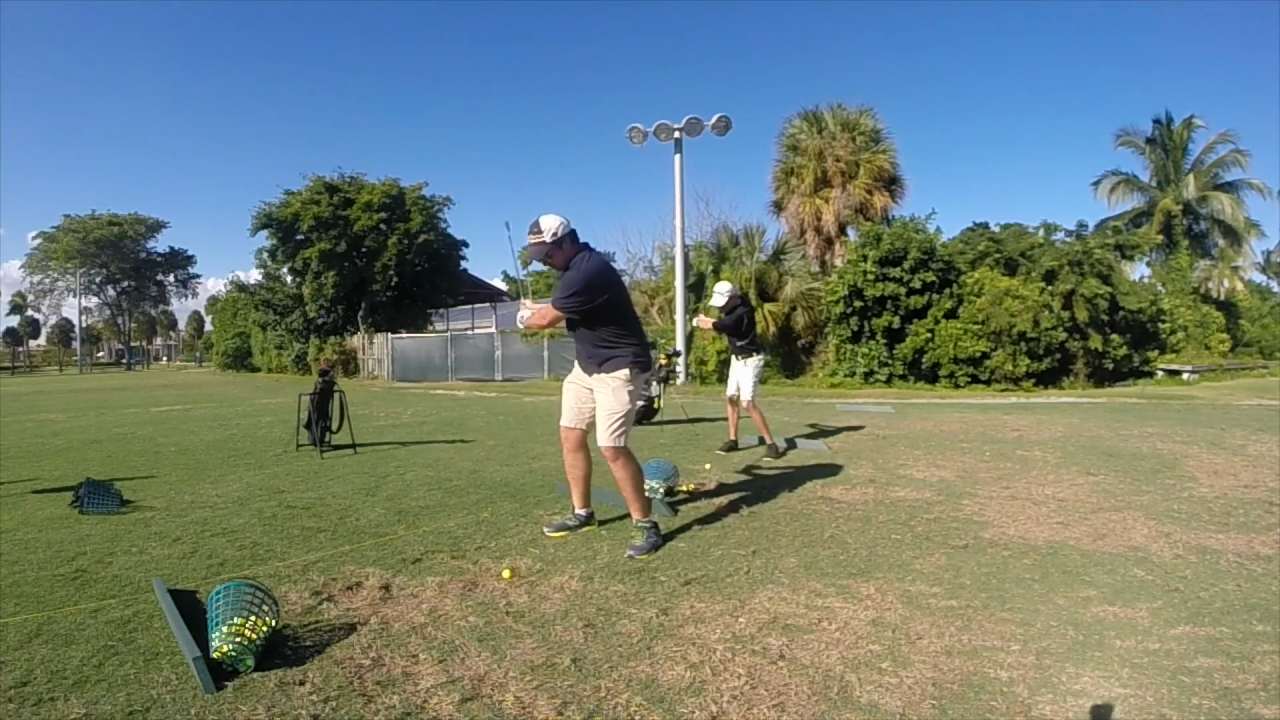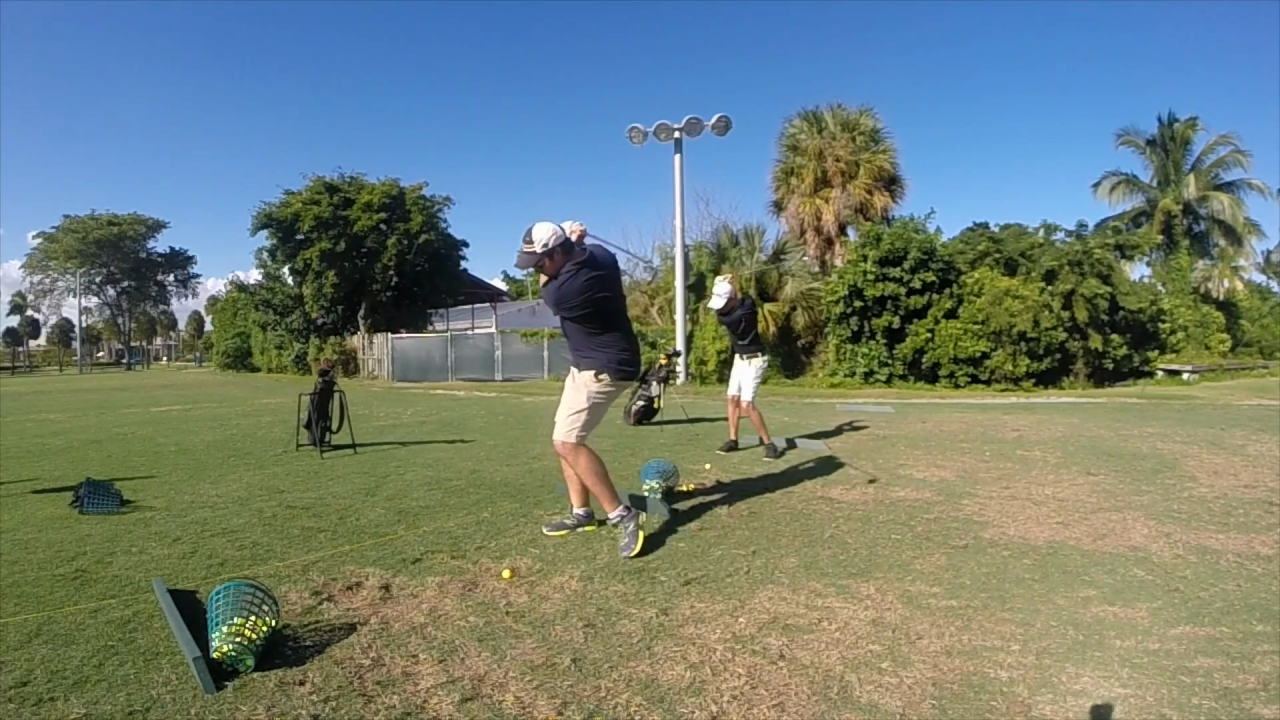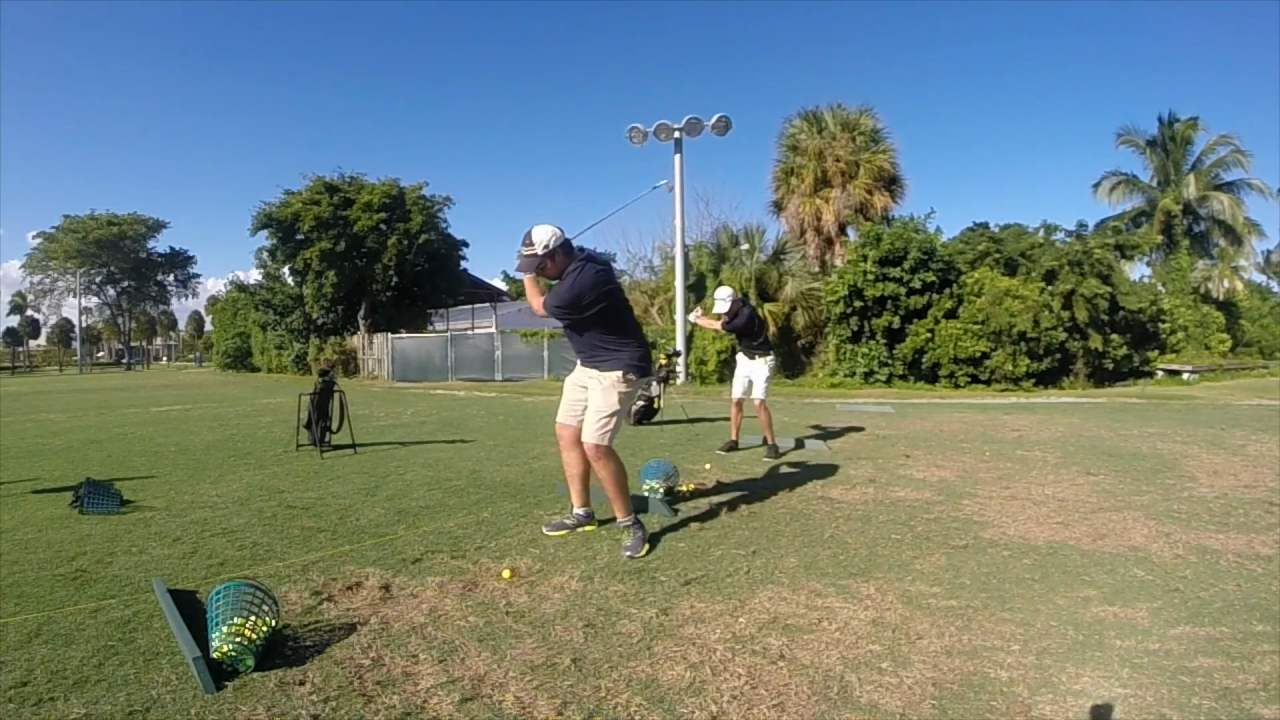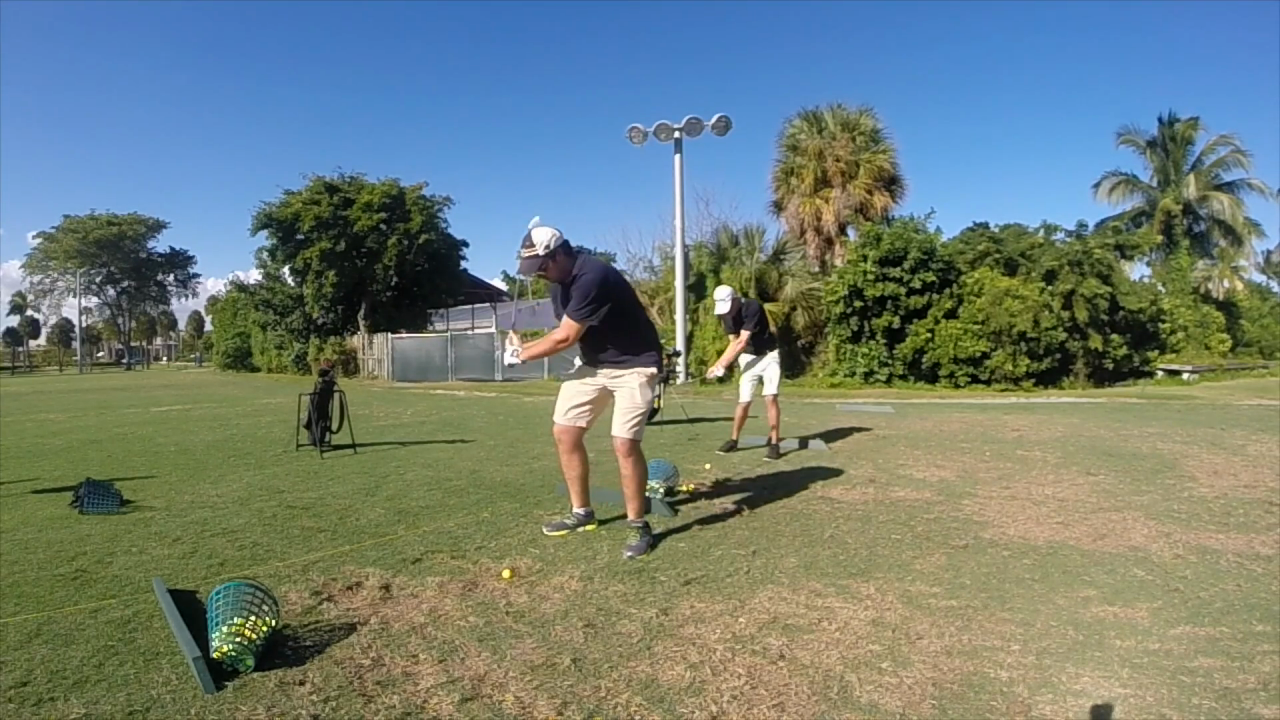
dt=0.4s
person 1, frame 1
left shoulder: (587, 271)
right shoulder: (572, 268)
left elbow: (548, 318)
left wrist: (526, 317)
right wrist: (535, 309)
left hip: (619, 366)
right hip: (586, 365)
left knee: (612, 447)
right knee: (571, 436)
left ankle: (646, 526)
right ankle: (582, 513)
person 1, frame 2
left shoulder: (562, 291)
right shoulder: (601, 255)
left wrist: (567, 239)
right wrist: (575, 239)
left hip: (602, 369)
right hip: (594, 363)
left knee: (566, 441)
right knee: (568, 438)
left ankle: (623, 516)
right ankle: (582, 513)
person 1, frame 3
left shoulder: (576, 287)
right shoulder: (587, 260)
left elbow: (540, 307)
left wrist: (530, 279)
right wrist: (537, 275)
left hip: (618, 368)
right hip: (591, 364)
left knee: (594, 446)
right knee: (566, 433)
left ankle: (631, 525)
right ankle: (581, 513)
person 1, frame 4
left shoulder: (592, 277)
right shoulder: (564, 281)
left elbow: (565, 337)
right elbow: (565, 328)
left wrist: (522, 352)
right wrist: (524, 346)
left hip: (634, 365)
right hip: (594, 364)
left knee: (624, 444)
right knee: (564, 433)
left ankle: (638, 525)
right ankle: (582, 512)
person 2, frame 1
left shoulder: (737, 317)
right shoulder: (741, 302)
left elbow: (712, 325)
left wrist: (699, 321)
right wrist: (704, 319)
left hip: (750, 360)
right hip: (737, 359)
left knee: (747, 403)
right knee: (731, 398)
left ankle: (771, 443)
right ankle: (733, 440)
person 2, frame 2
left shoulder: (733, 319)
right shoulder: (746, 301)
left elbow: (720, 314)
left wrist: (720, 285)
right wrist: (726, 285)
left hip: (752, 361)
right hip: (741, 358)
left knee: (746, 404)
right knee: (732, 399)
left ankle: (769, 443)
right ankle: (733, 440)
person 2, frame 3
left shoulder: (746, 317)
right shoulder: (736, 306)
left elbow: (718, 326)
right elbow: (724, 322)
left wrist: (696, 319)
right wrist: (701, 317)
left hip: (761, 361)
right hip: (744, 359)
left knee: (759, 402)
right knee: (736, 400)
left ankle: (771, 444)
right ankle: (733, 440)
person 2, frame 4
left shoulder: (752, 307)
right shoulder: (726, 315)
left elbow: (742, 341)
right elbow: (733, 343)
left wrist: (722, 364)
right wrist: (719, 364)
left hip: (769, 356)
right hip: (749, 359)
left knee: (770, 399)
right knee: (744, 402)
left ankle: (774, 443)
right ankle: (734, 440)
